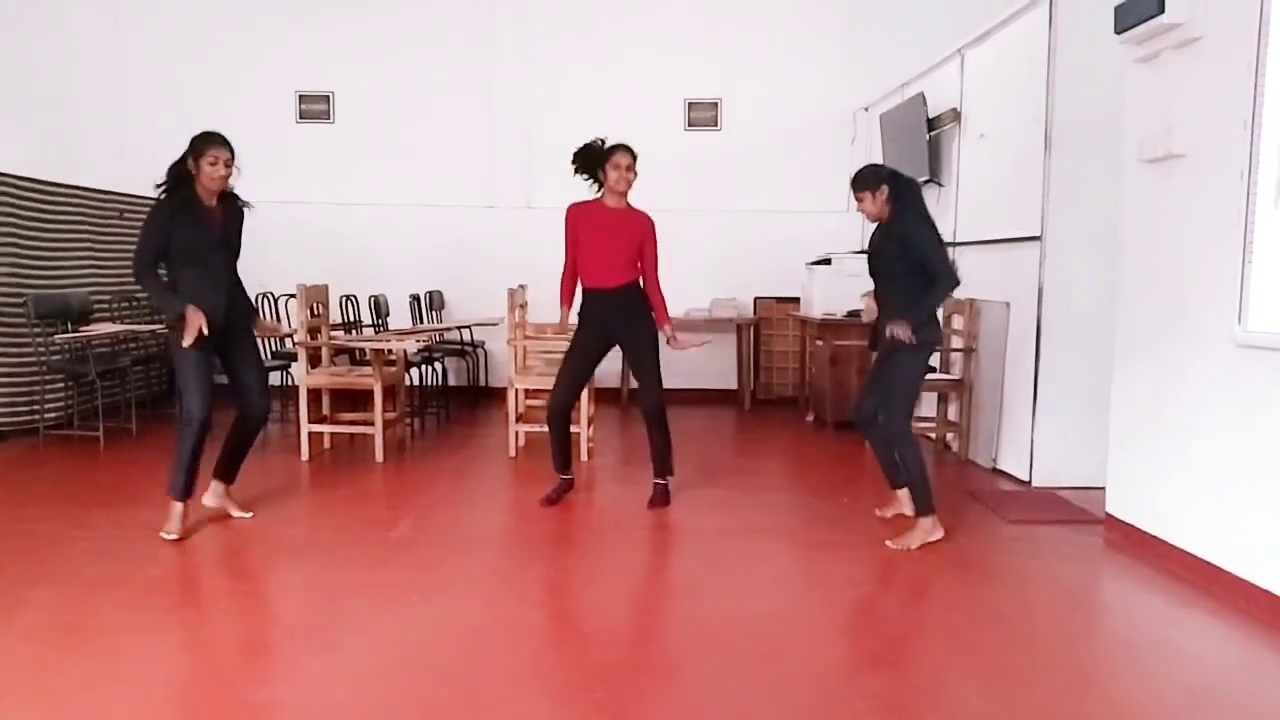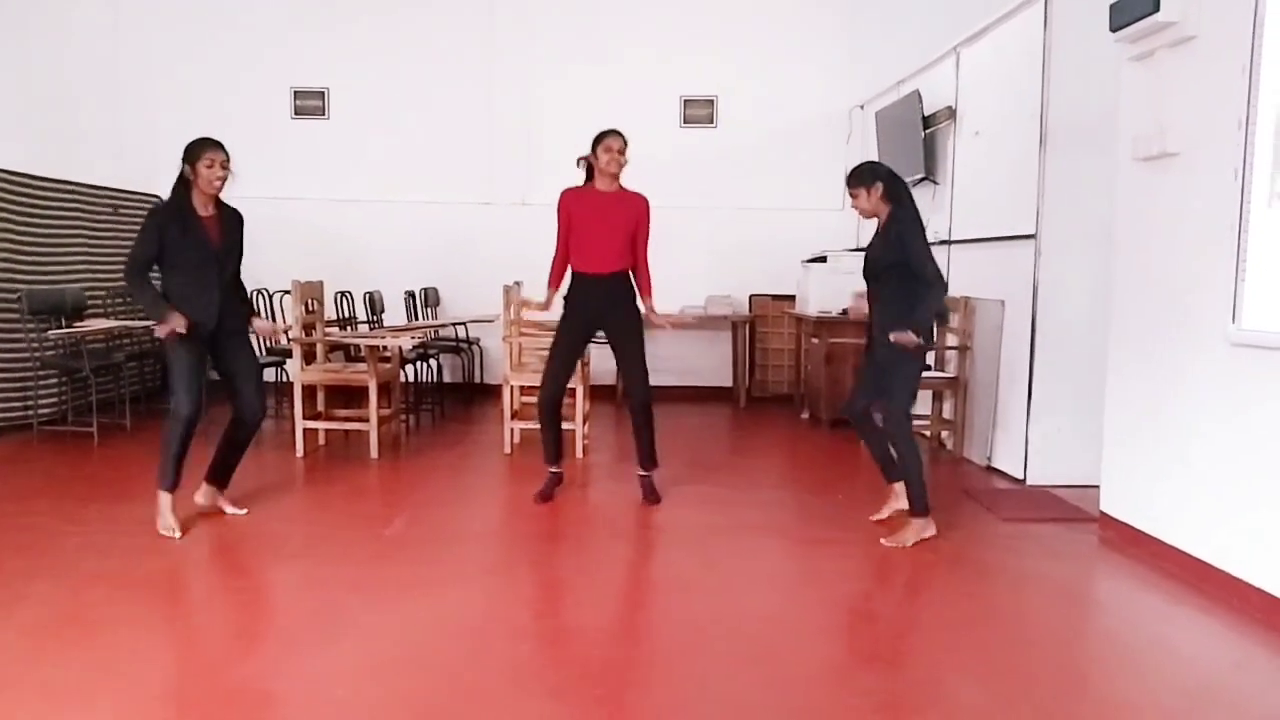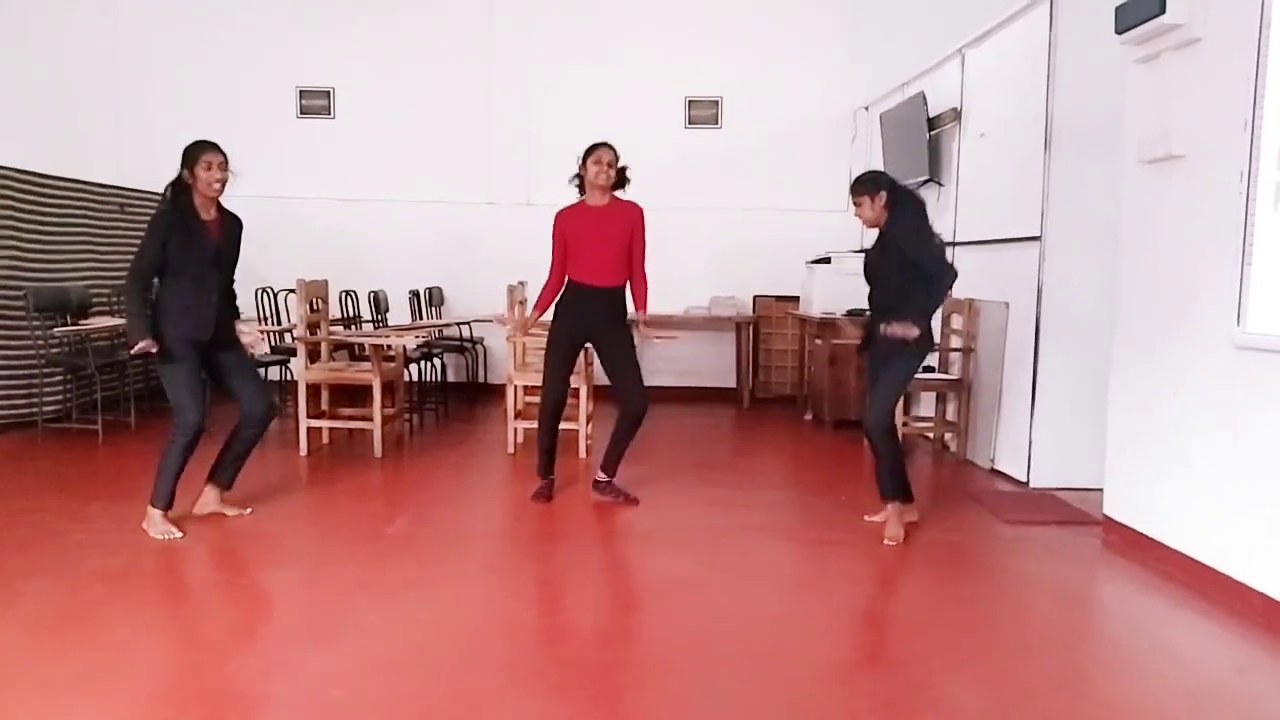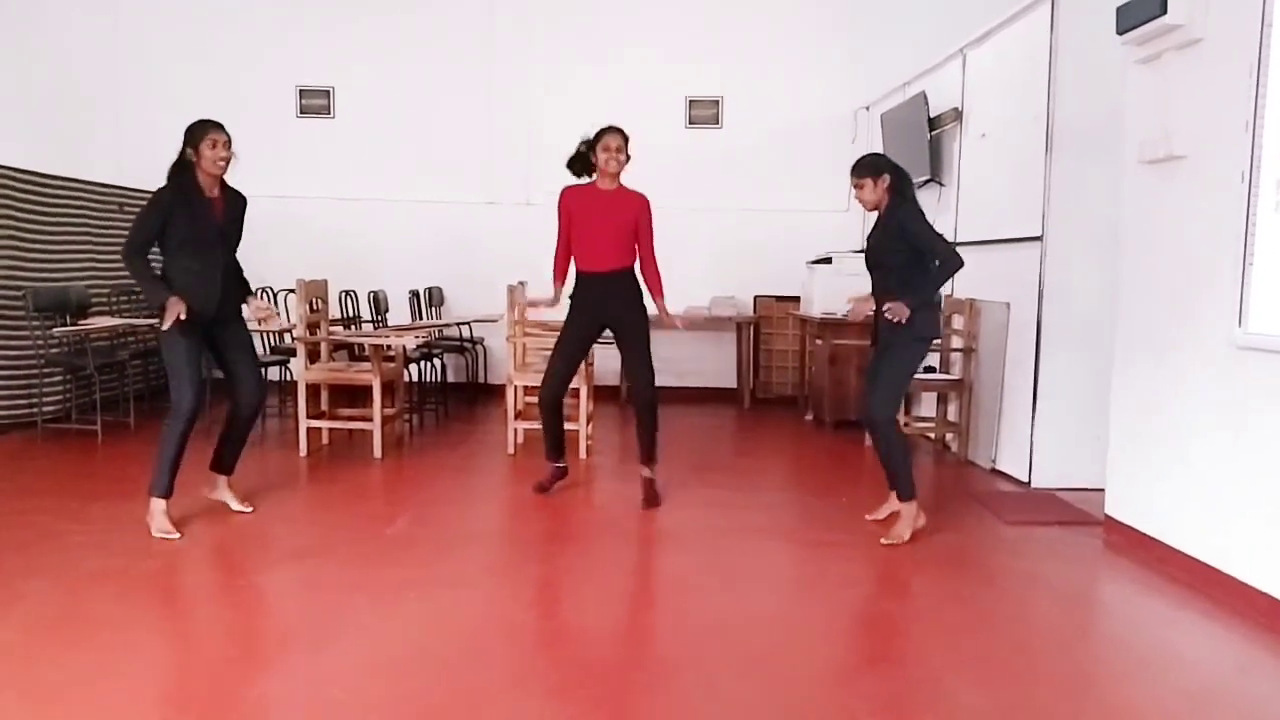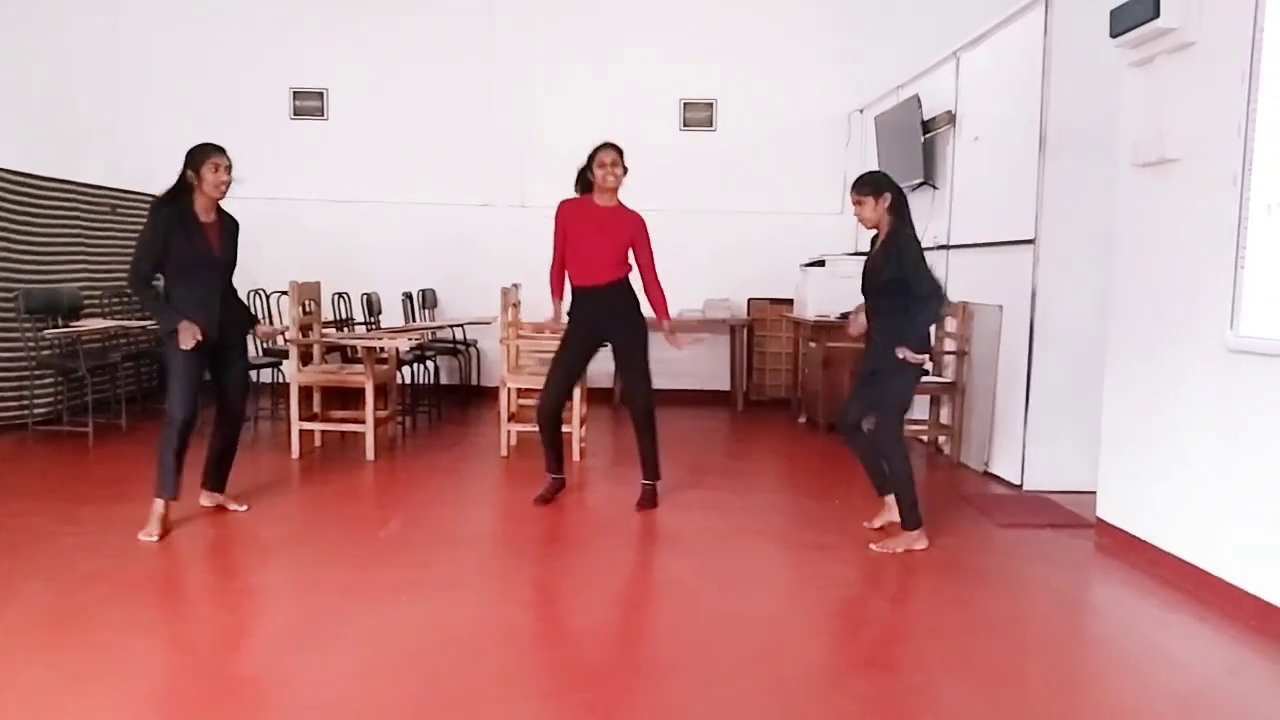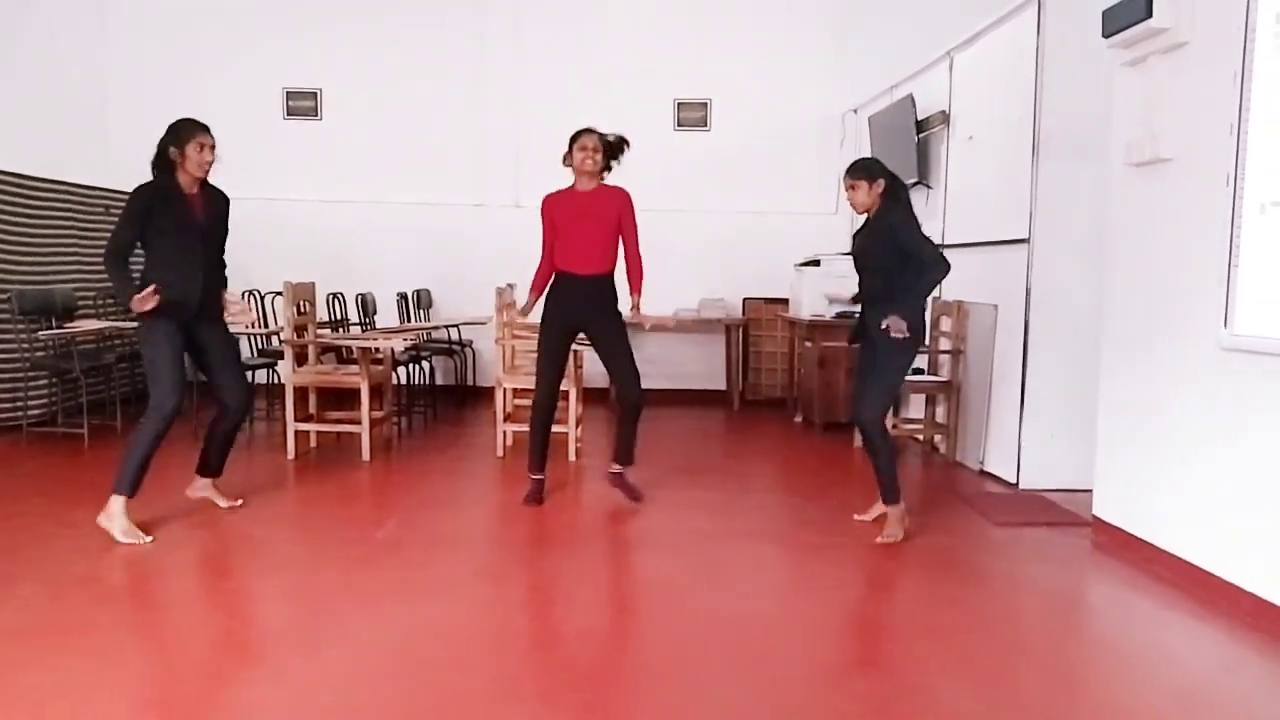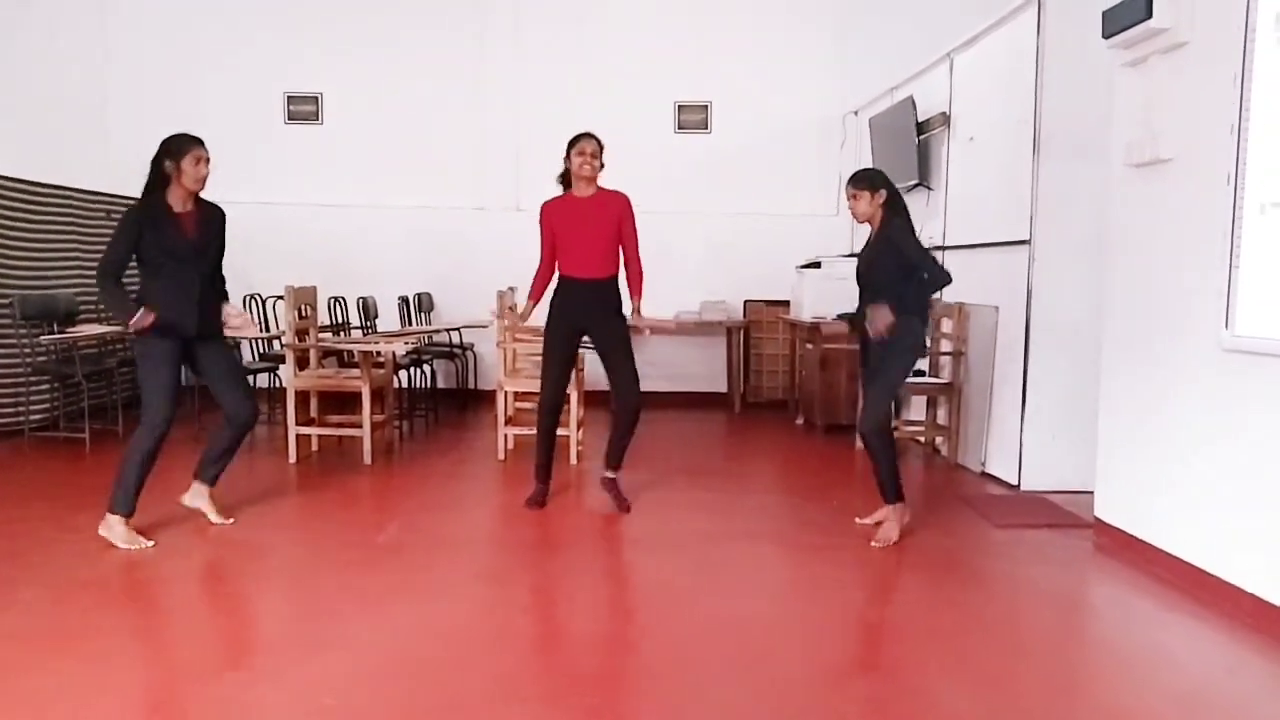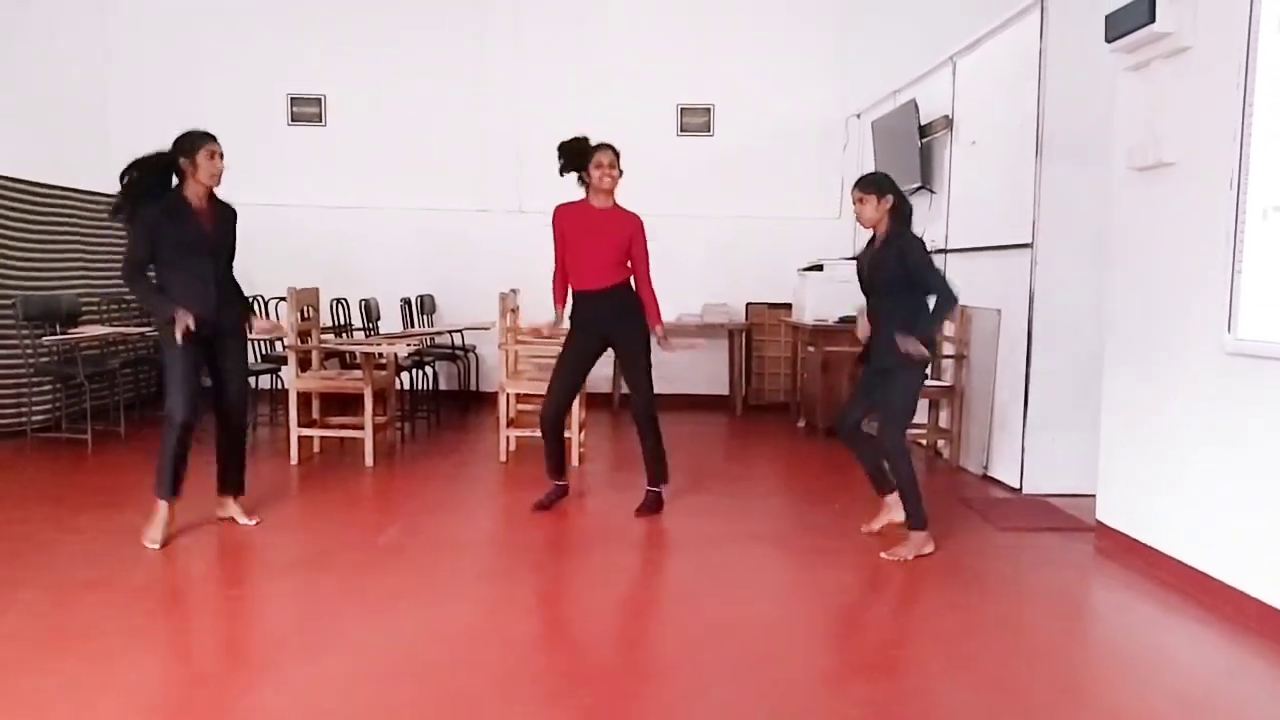
dt=0.2s
person 1, frame 1
left shoulder: (234, 210)
right shoulder: (171, 210)
right elbow: (144, 270)
left wrist: (252, 314)
right wrist: (184, 308)
left hip: (234, 322)
right hip: (193, 325)
left knee: (256, 406)
right knee: (197, 411)
left ankle: (218, 490)
right ankle: (178, 503)
person 1, frame 2
left shoulder: (233, 219)
right shoulder: (165, 216)
right elbow: (135, 272)
left wrist: (251, 316)
right wrist: (165, 311)
left hip: (228, 326)
right hip: (185, 327)
left knee: (251, 406)
right knee: (186, 409)
left ankle: (211, 488)
right ankle: (165, 499)
person 1, frame 3
left shoulder: (231, 224)
right shoulder: (168, 220)
right elbow: (138, 280)
left wrist: (233, 322)
right wrist: (141, 331)
left hip: (218, 335)
right hip: (175, 336)
left knee: (260, 409)
right knee: (191, 419)
left ankle: (212, 495)
right ankle: (156, 512)
person 1, frame 4
left shoulder: (236, 202)
right shoulder: (170, 197)
right elbow: (133, 253)
left wrist: (247, 297)
right wrist: (164, 296)
left hip: (225, 313)
right hip: (182, 314)
left knee: (251, 395)
right knee: (186, 403)
left ankle: (221, 482)
right ankle: (158, 504)
person 1, frame 5
left shoulder: (229, 225)
right shoulder: (167, 220)
right elbow: (139, 279)
left wrist: (250, 321)
right wrist: (176, 322)
left hip: (227, 332)
right hip: (186, 333)
left knee: (233, 409)
right knee: (181, 411)
left ankle: (213, 489)
right ankle: (160, 510)
person 1, frame 6
left shoulder: (218, 202)
right shoulder: (150, 197)
right elbow: (116, 254)
left wrist: (224, 295)
right wrist: (132, 295)
left hip: (205, 315)
right hip: (161, 314)
left knee: (237, 399)
right knee: (166, 403)
left ankle: (205, 481)
right ankle: (116, 507)
person 1, frame 7
left shoulder: (213, 216)
right shoulder: (143, 216)
right elbow: (108, 274)
left wrist: (224, 308)
right wrist: (128, 312)
left hip: (205, 329)
right hip: (159, 331)
left knee: (242, 411)
right knee: (158, 419)
left ankle: (199, 489)
right ankle: (115, 519)
person 1, frame 8
left shoulder: (225, 213)
right shoulder: (158, 210)
right elbow: (133, 272)
left wrist: (249, 316)
right wrist: (171, 309)
left hip: (227, 326)
right hip: (184, 326)
left knee: (235, 412)
right knee: (182, 413)
left ankle: (228, 497)
right ankle: (163, 509)
person 2, frame 1
left shoulder: (910, 226)
right shoulder: (884, 231)
left elbow: (946, 277)
left wrist: (912, 321)
right wrist: (878, 300)
left hip: (911, 342)
right hip: (894, 341)
left knee: (896, 425)
right knee: (867, 414)
left ankle: (928, 521)
right ankle: (904, 495)
person 2, frame 2
left shoulder: (904, 227)
right shoulder: (885, 230)
left elbow: (934, 284)
left wrist: (913, 328)
right wrist: (873, 302)
left hip: (904, 341)
right hip: (885, 338)
left knee: (895, 422)
right knee: (857, 410)
left ankle: (922, 519)
right ankle: (899, 489)
person 2, frame 3
left shoulder: (903, 230)
right shoulder: (888, 236)
left elbow: (946, 273)
left wrist: (916, 320)
right wrist: (871, 330)
left hip: (905, 342)
right hip: (886, 341)
left knee: (875, 419)
right knee: (881, 422)
left ankle: (895, 506)
right ankle: (901, 504)
person 2, frame 4
left shoulder: (906, 215)
right shoulder: (881, 222)
left elbow: (950, 260)
left wrist: (911, 303)
right wrist: (872, 300)
left hip: (910, 328)
right hip: (890, 328)
left knee: (882, 411)
right knee: (874, 413)
left ankle: (909, 507)
right ankle: (900, 496)
person 2, frame 5
left shoulder: (903, 242)
right shoulder: (881, 243)
left elbow: (933, 298)
left wrist: (912, 342)
right wrist: (867, 315)
left hip: (901, 355)
right hip: (881, 351)
left knee: (886, 435)
right knee: (851, 421)
left ankle: (913, 531)
right ankle: (892, 501)
person 2, frame 6
left shoulder: (896, 220)
right shoulder: (867, 230)
left elbow: (938, 264)
left wrist: (904, 312)
right wrist: (853, 299)
left hip: (897, 334)
right hip: (874, 331)
left knee: (870, 414)
right knee: (864, 416)
left ankle: (895, 510)
right ankle: (889, 502)
person 2, frame 7
left shoulder: (897, 233)
right shoulder: (873, 241)
left elbow: (939, 277)
left wrist: (894, 312)
right wrist: (856, 323)
left hip: (901, 341)
right hip: (878, 342)
left knee: (871, 420)
right knee: (876, 424)
left ankle: (894, 511)
right ankle: (892, 502)
person 2, frame 8
left shoulder: (906, 243)
right shoulder: (871, 248)
left elbow: (945, 295)
left wrist: (922, 336)
right wrist: (867, 317)
left hip: (905, 357)
right hip: (880, 353)
left knee: (890, 438)
right knee: (849, 423)
left ankle: (920, 534)
right ankle: (891, 500)
person 3, frame 1
left shoulder: (642, 222)
right shoulder: (577, 214)
left elbow: (650, 278)
right elbow: (570, 268)
left wrist: (666, 326)
right wrist: (564, 313)
left hip: (633, 312)
right hip: (593, 313)
left knee: (652, 402)
right knee: (558, 404)
left ankle: (661, 480)
right ankle: (565, 477)
person 3, frame 2
left shoulder: (637, 203)
right shoulder: (570, 199)
left elbow: (640, 260)
right elbow: (562, 254)
left wrist: (649, 305)
right wrist: (550, 295)
left hip: (620, 298)
right hip: (581, 296)
left knee: (638, 391)
right knee: (551, 390)
left ankle: (646, 473)
right ankle: (554, 470)
person 3, frame 3
left shoulder: (632, 214)
right shoulder: (565, 218)
left elbow: (636, 270)
right elbow: (557, 272)
left wrist: (641, 315)
right wrist: (536, 313)
left hip: (612, 311)
right hip: (572, 308)
left knee: (636, 402)
right knee: (552, 399)
left ankle: (604, 477)
right ankle: (546, 477)
person 3, frame 4
left shoulder: (637, 204)
right shoulder: (571, 196)
left elbow: (647, 260)
right elbow: (562, 251)
left wrist: (661, 306)
right wrist: (556, 291)
left hip: (624, 297)
right hip: (585, 297)
left knee: (643, 392)
right knee: (551, 390)
left ankle: (647, 473)
right ankle: (557, 463)
person 3, frame 5
left shoulder: (633, 221)
right shoulder: (567, 210)
left elbow: (648, 273)
right elbow: (559, 264)
left wrist: (665, 323)
right wrist: (556, 307)
left hip: (622, 308)
right hip: (583, 311)
left knee: (639, 401)
right knee: (550, 403)
left ankle: (649, 483)
right ankle: (556, 476)
person 3, frame 6
left shoulder: (619, 198)
right shoulder: (553, 203)
left elbow: (633, 255)
right elbow: (548, 259)
left wrist: (637, 301)
right wrist: (530, 300)
left hip: (603, 299)
right hip: (563, 299)
left knee: (631, 392)
right knee: (545, 396)
left ankle: (618, 468)
right ankle: (537, 477)
person 3, frame 7
left shoulder: (618, 203)
right shoulder: (551, 209)
left elbow: (632, 258)
right elbow: (547, 263)
left wrist: (635, 306)
right wrist: (529, 304)
left hip: (606, 302)
right hip: (565, 302)
left knee: (628, 399)
right knee: (551, 400)
left ankle: (610, 474)
right ankle: (542, 481)
person 3, frame 8
left shoulder: (631, 222)
right shoulder: (564, 215)
left elbow: (642, 277)
right elbow: (561, 271)
left wrist: (657, 326)
right wrist: (558, 314)
left hip: (625, 313)
right hip: (584, 316)
left knee: (642, 407)
right knee: (552, 410)
left ankle: (654, 488)
right ankle: (558, 483)
